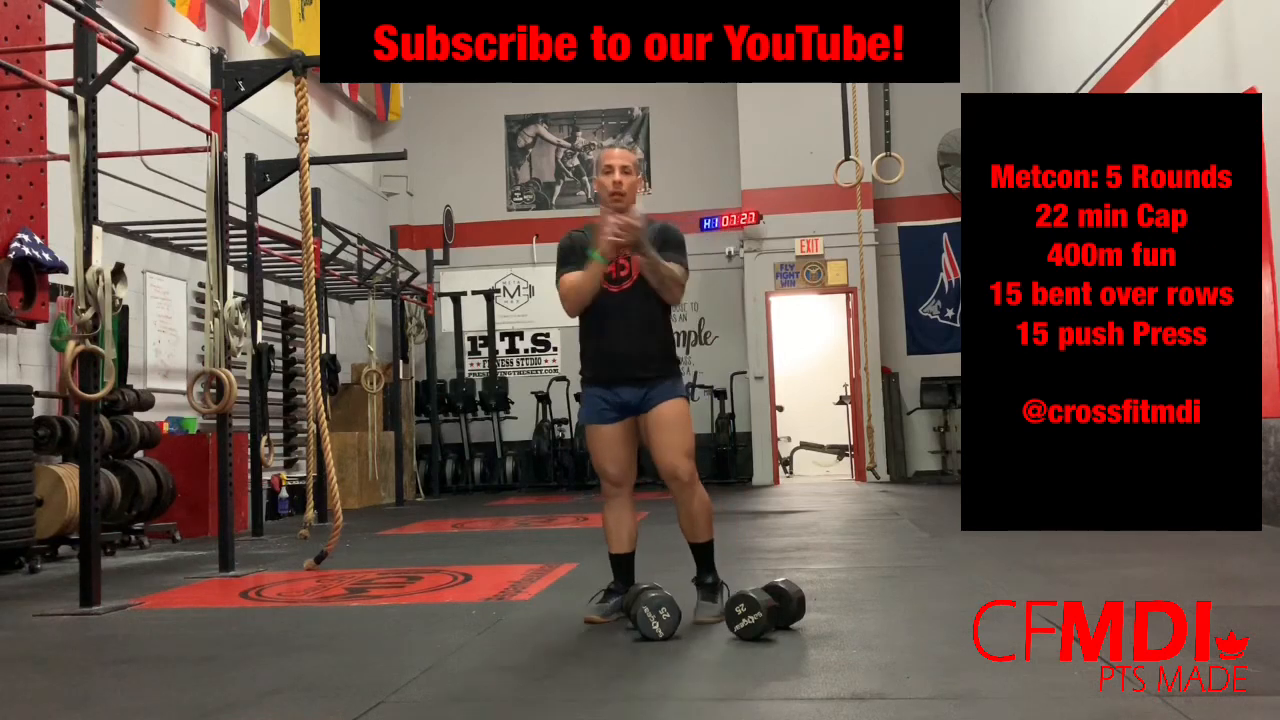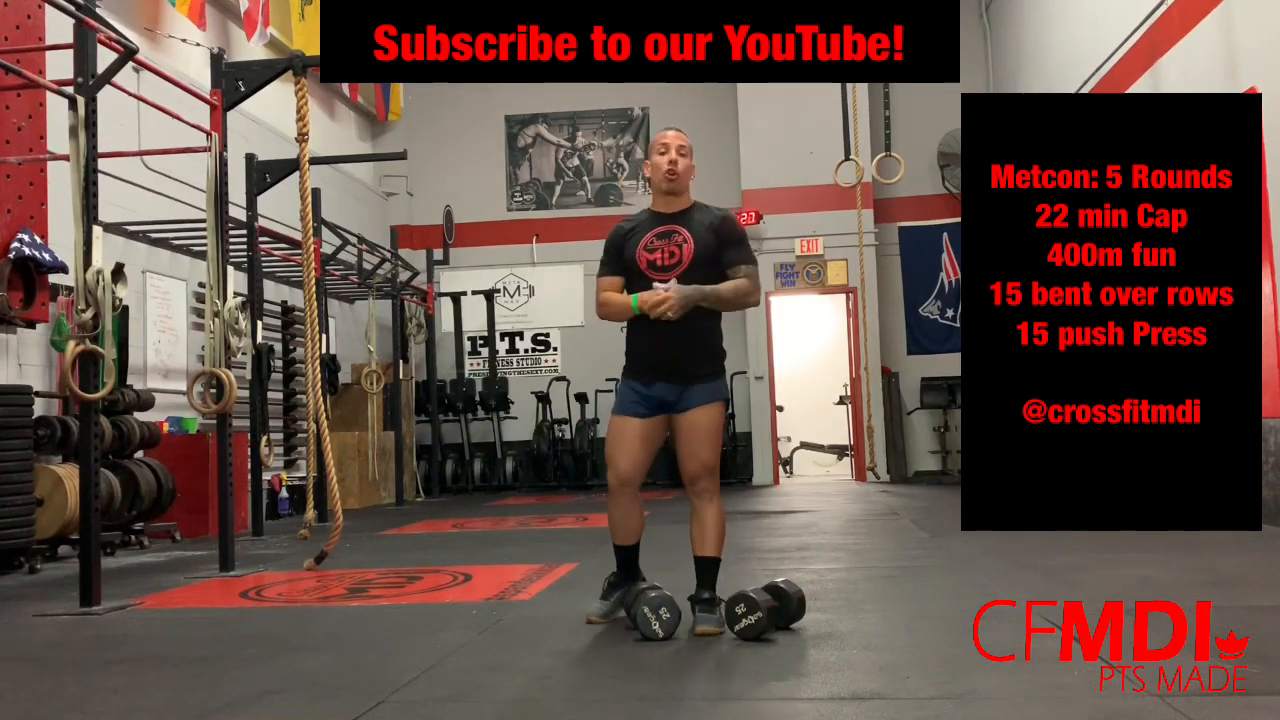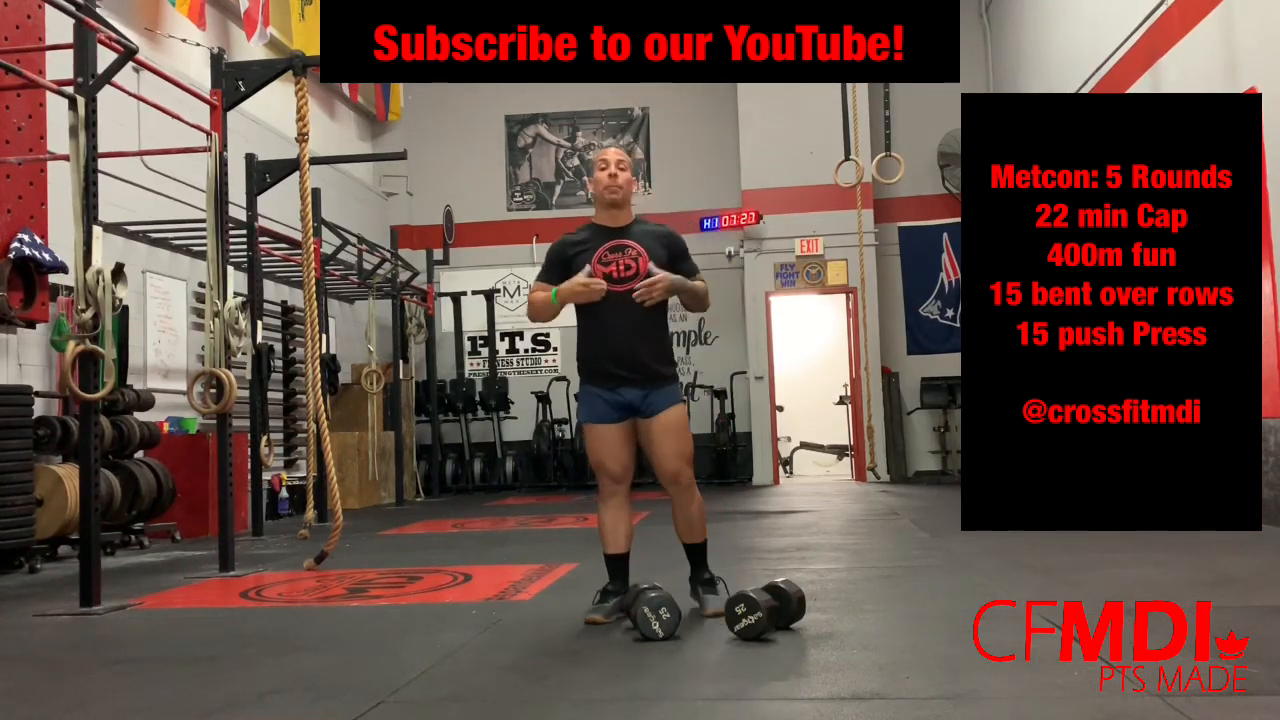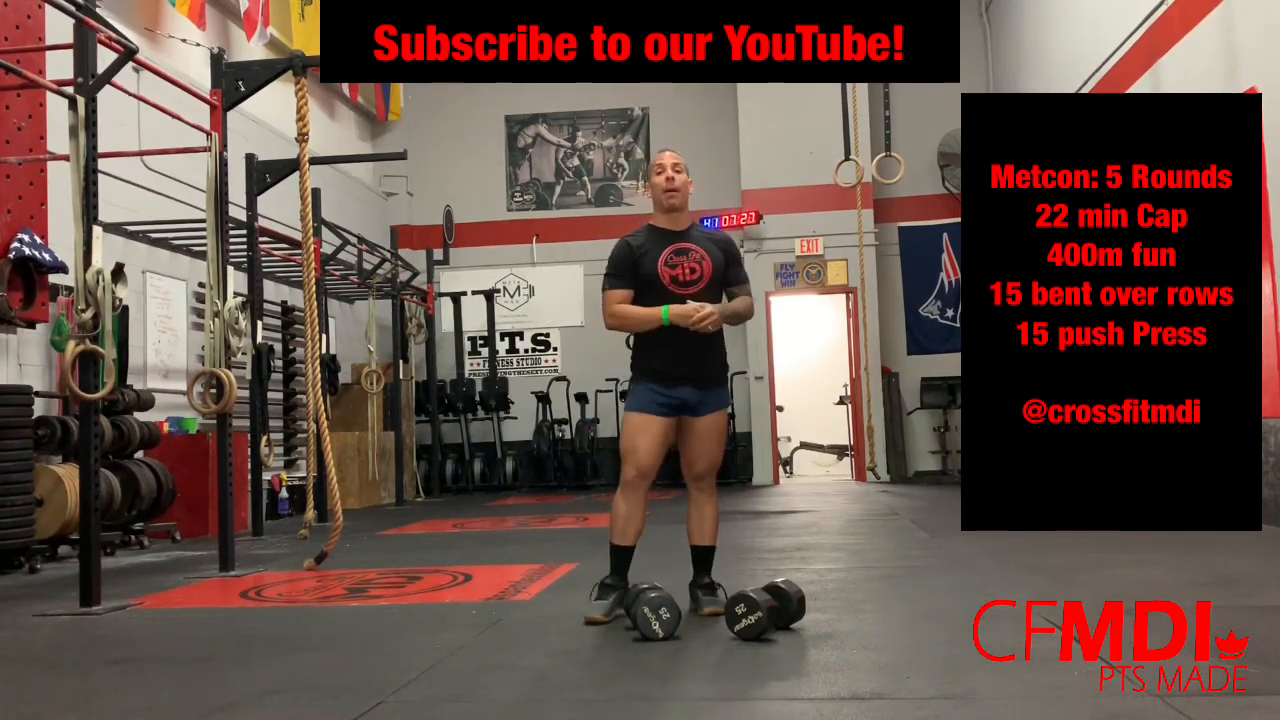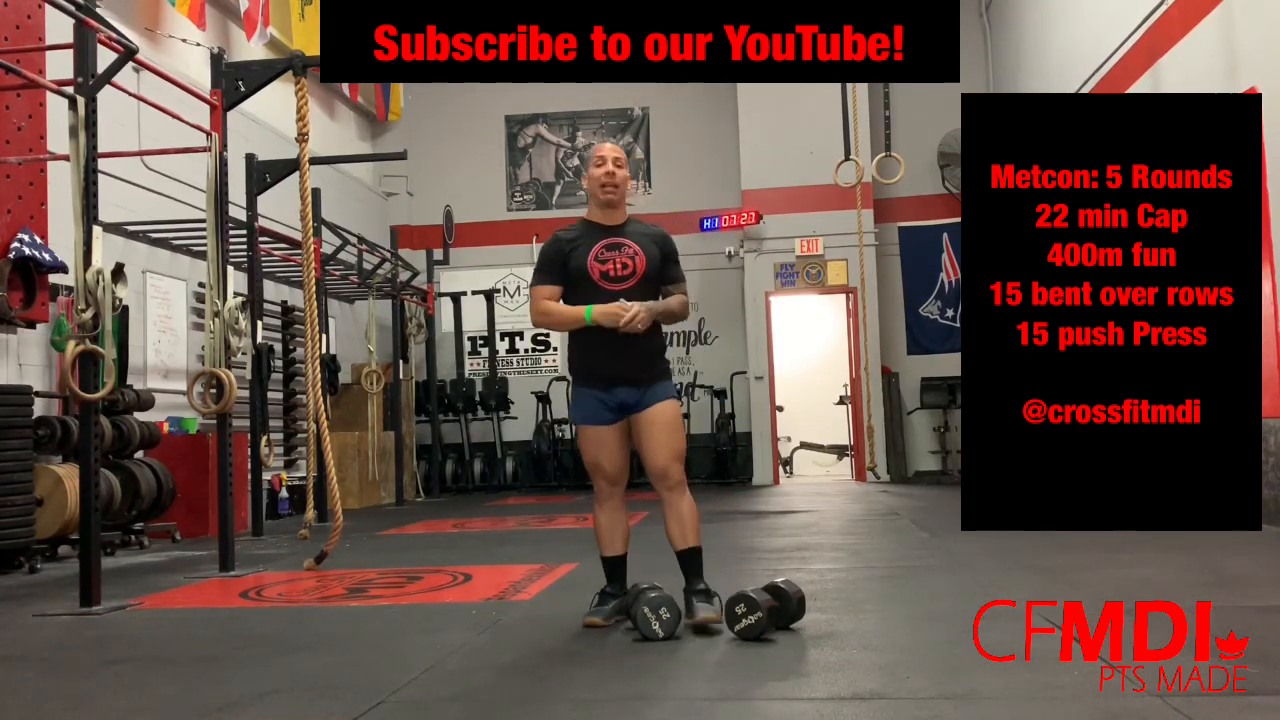
dt=1s
person 1, frame 1
left shoulder: (663, 235)
right shoulder: (577, 243)
left elbow: (673, 291)
right elbow: (572, 303)
left wrist: (639, 246)
right wrist: (602, 253)
left hip: (659, 380)
right hip: (602, 387)
left knee: (682, 477)
right knee: (615, 486)
left ankle: (708, 580)
right ankle: (622, 586)
person 1, frame 2
left shoulder: (719, 224)
right shoulder: (625, 233)
left elbow: (750, 289)
right elbow: (604, 303)
left wrist: (696, 296)
right wrist: (642, 301)
left hip: (700, 380)
right hip: (639, 380)
left knee: (702, 485)
right knee: (620, 481)
left ankle: (706, 596)
right ankle: (625, 575)
person 1, frame 3
left shoulder: (663, 239)
right shoulder: (570, 246)
left elbow: (702, 299)
right elbow: (535, 309)
left wrist: (676, 284)
right wrist: (565, 292)
left hip: (658, 383)
right hip: (600, 388)
left knee: (680, 479)
right knee: (612, 485)
left ankle: (703, 576)
right ankle: (617, 587)
person 1, frame 4
left shoulder: (720, 243)
right shoulder: (631, 247)
left elbow: (745, 301)
right elbow: (613, 314)
left wrist: (722, 311)
right wrist: (673, 313)
left hip: (709, 383)
right hip: (653, 383)
left knee: (703, 481)
right knee: (634, 478)
left ankle: (702, 581)
right ankle: (615, 582)
person 1, frame 5
left shoulder: (656, 239)
right shoulder: (562, 244)
left elbow: (682, 303)
right elbow: (540, 310)
left wrist: (653, 309)
right wrist: (596, 313)
left hip: (652, 382)
right hip: (594, 387)
left knee: (671, 479)
right knee: (607, 487)
left ankle: (696, 586)
right ankle: (615, 590)
